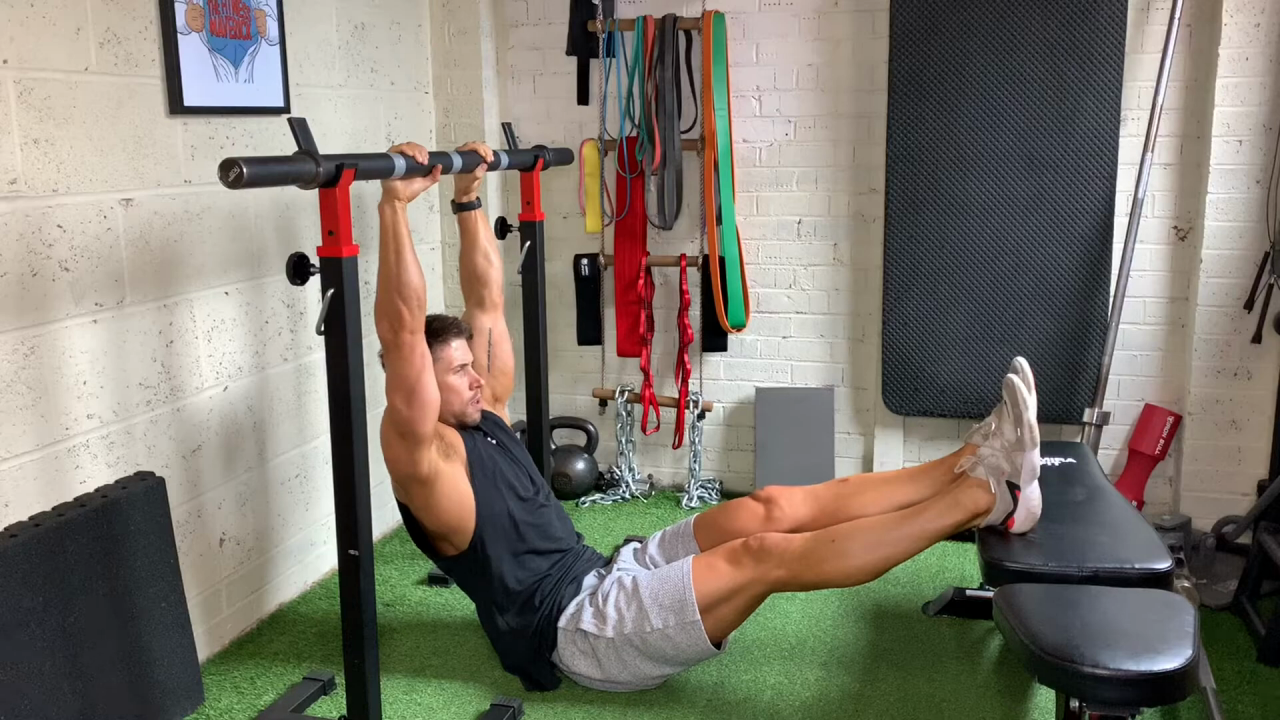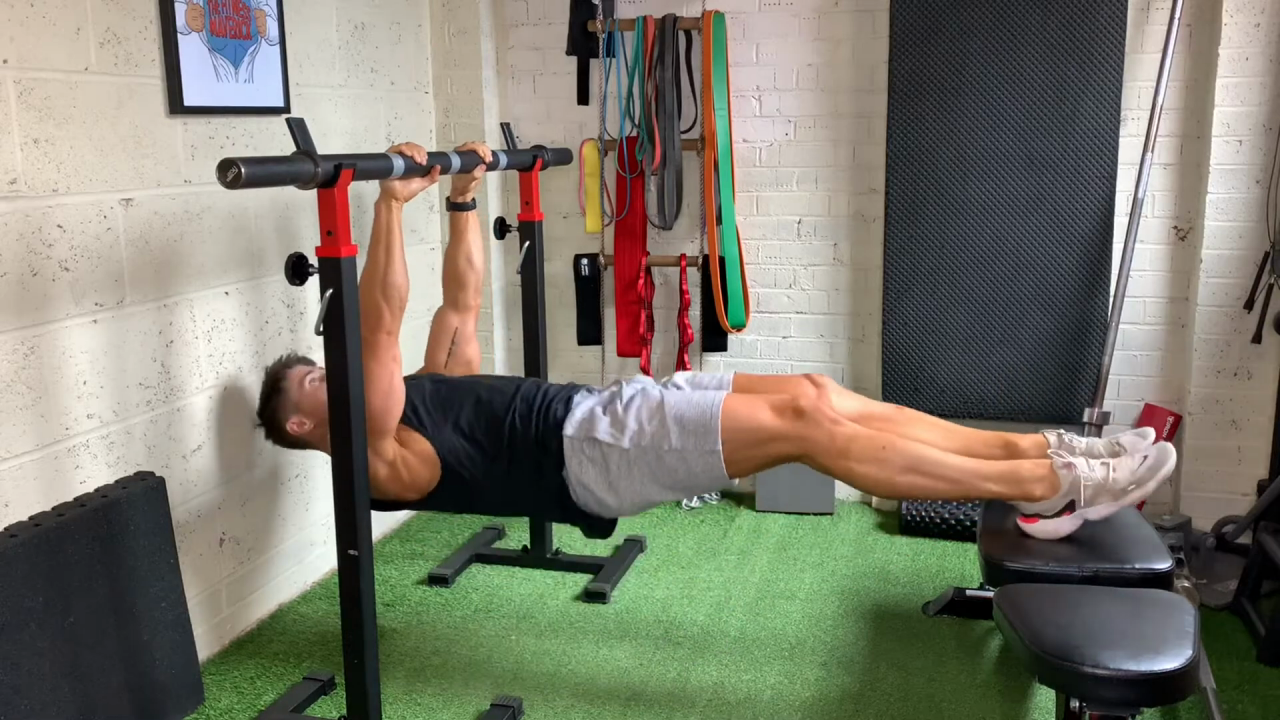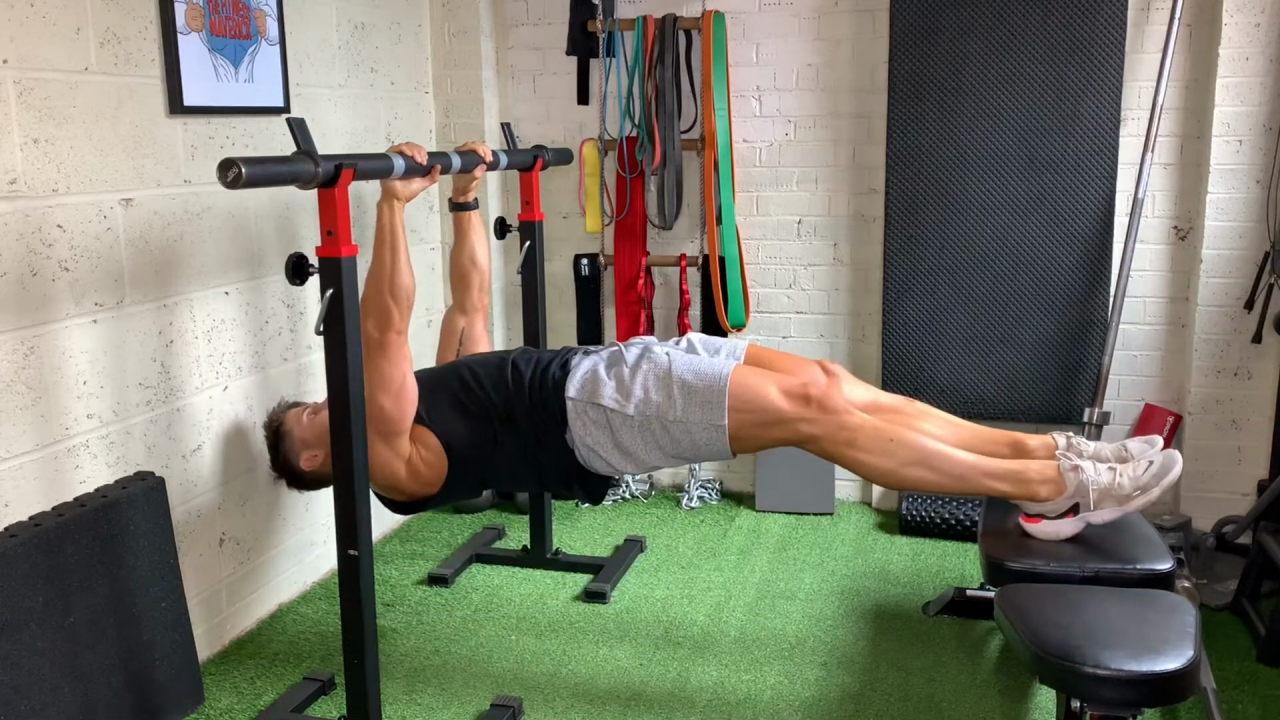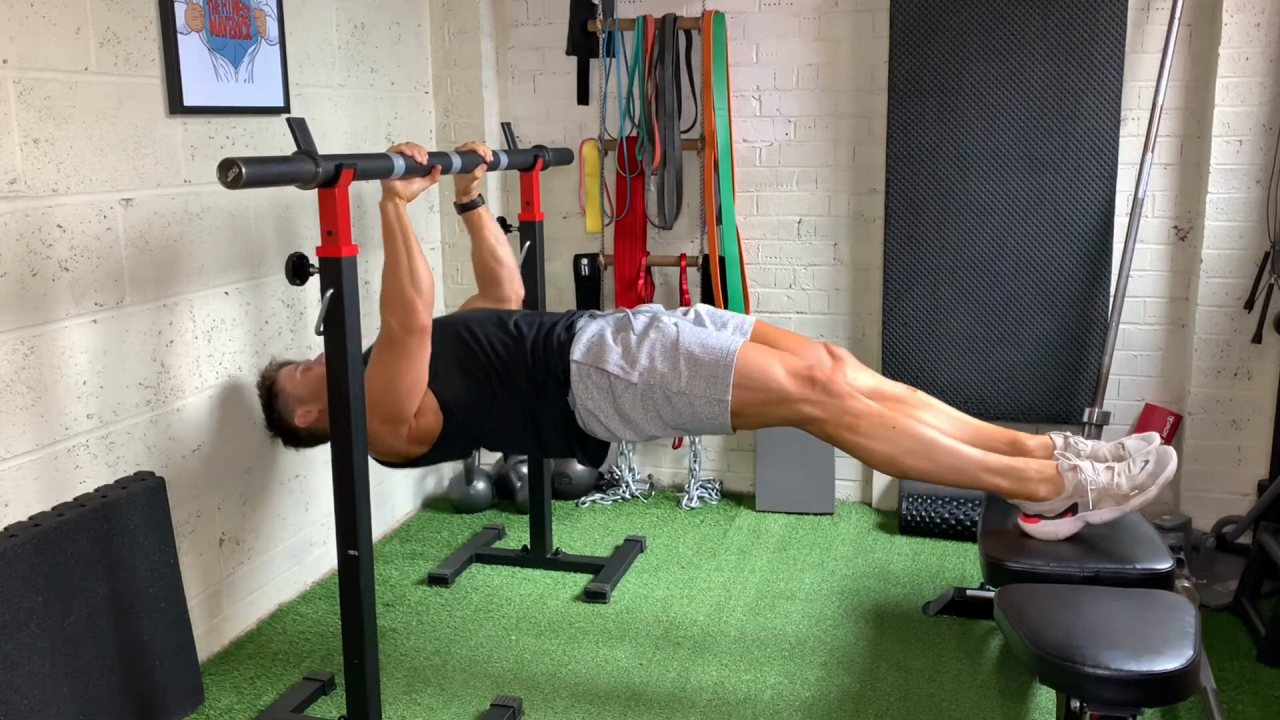
dt=1s
person 1, frame 1
left shoulder: (483, 416)
right shoulder: (422, 457)
left elbow: (486, 310)
right elbow: (402, 336)
left wrist: (467, 199)
right wrist: (395, 206)
left hip: (602, 582)
right hip: (579, 630)
left knee: (769, 511)
right knee: (767, 555)
left ankle: (972, 464)
right ankle: (987, 495)
person 1, frame 2
left shoulder: (425, 392)
right shoulder: (377, 458)
left elbow: (461, 306)
right elbow: (380, 327)
left wrist: (464, 198)
right wrist: (389, 205)
left hip: (609, 417)
right hip: (591, 446)
left knee: (818, 396)
right knee: (802, 420)
left ankle: (1039, 451)
right ankle: (1049, 488)
person 1, frame 3
left shoulder: (432, 403)
right shoulder: (392, 458)
left elbow: (469, 307)
right elbow: (383, 328)
left wrist: (465, 198)
right wrist: (391, 203)
left hip: (609, 369)
right hip: (596, 407)
left knee: (826, 383)
right knee: (810, 409)
left ankle: (1043, 452)
right ankle: (1053, 486)
person 1, frame 4
left shoulder: (417, 370)
right shoulder: (386, 423)
left elbow: (504, 291)
right elbow: (407, 321)
left wrist: (471, 199)
right wrist: (395, 206)
left hip: (609, 337)
right hip: (595, 374)
left knee: (830, 369)
right knee: (816, 392)
left ankle: (1040, 450)
right ankle: (1050, 487)
